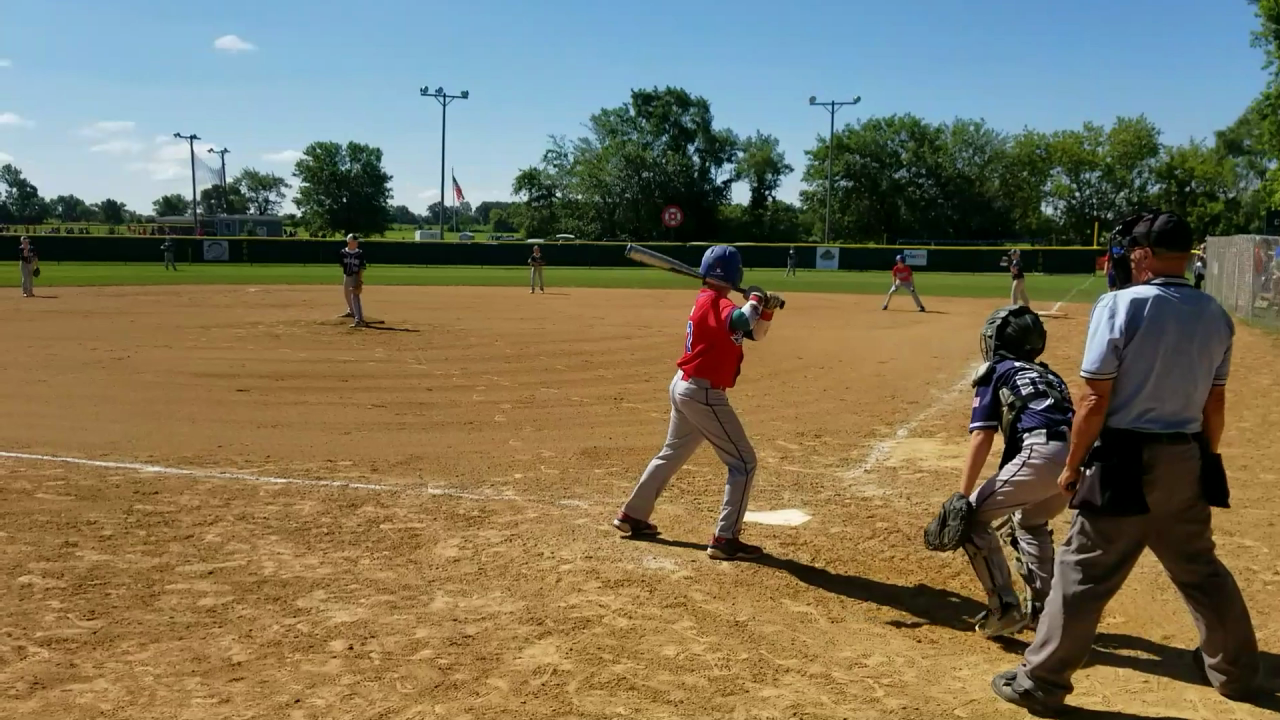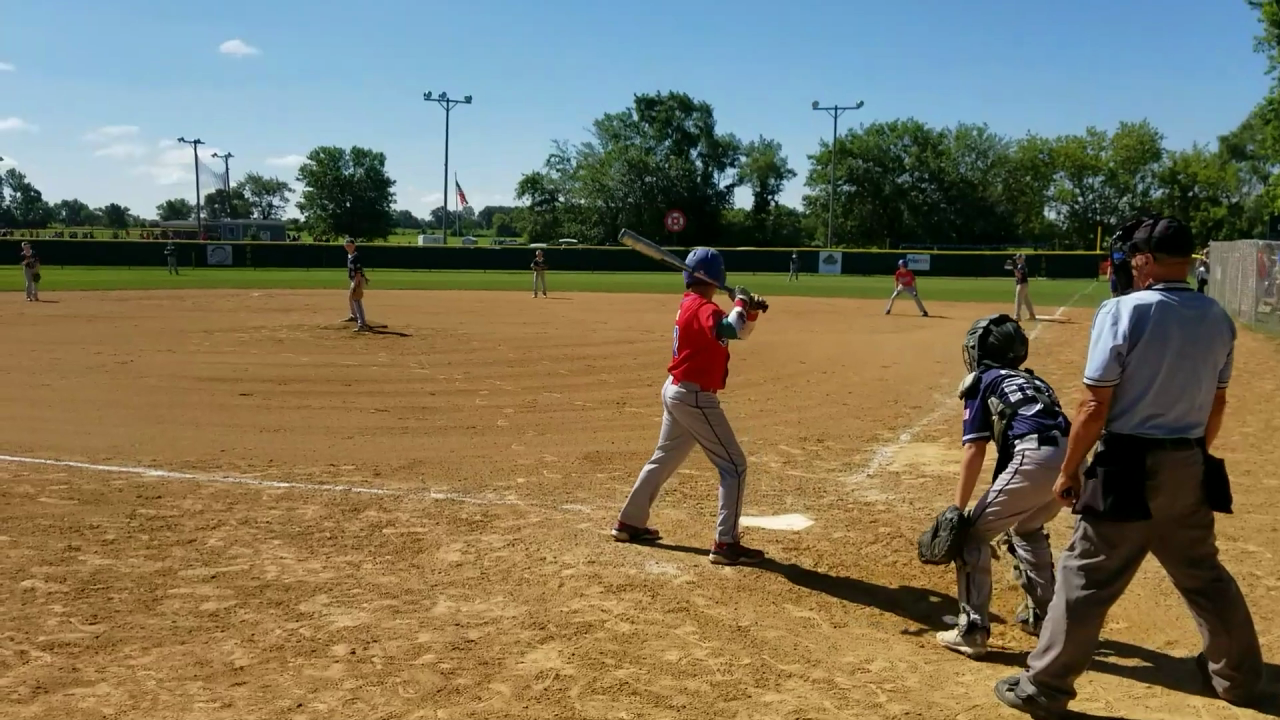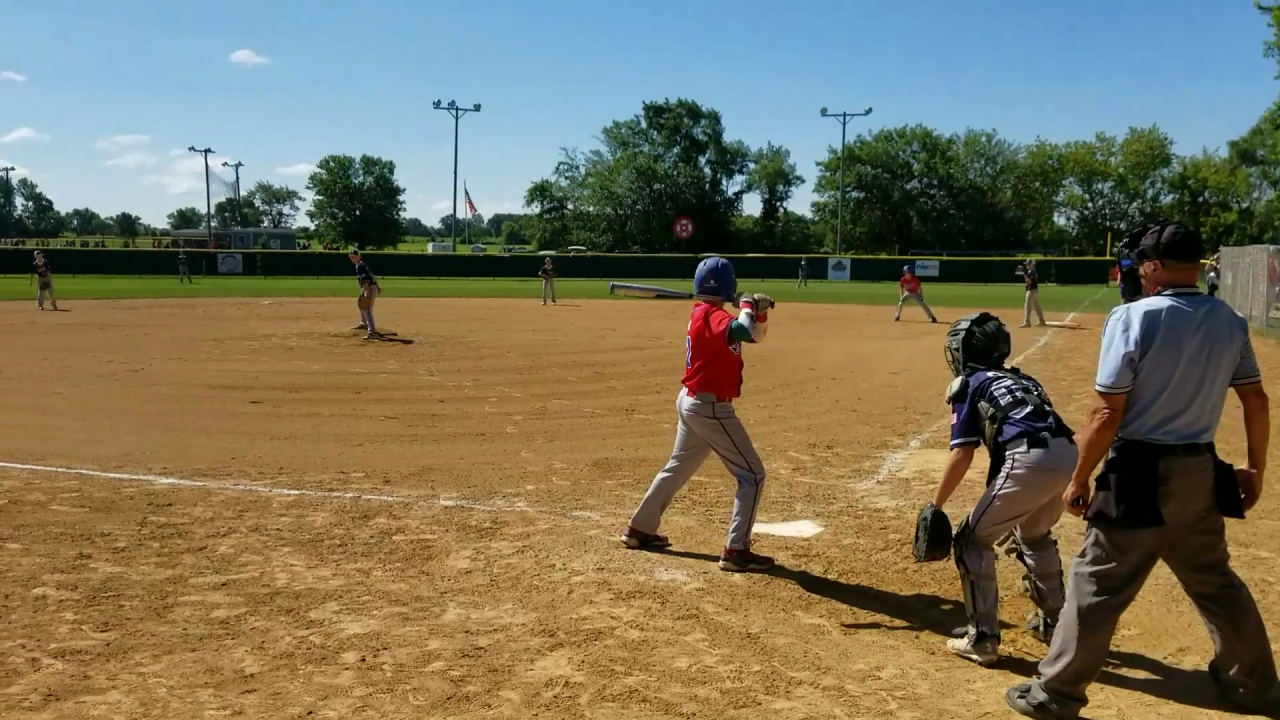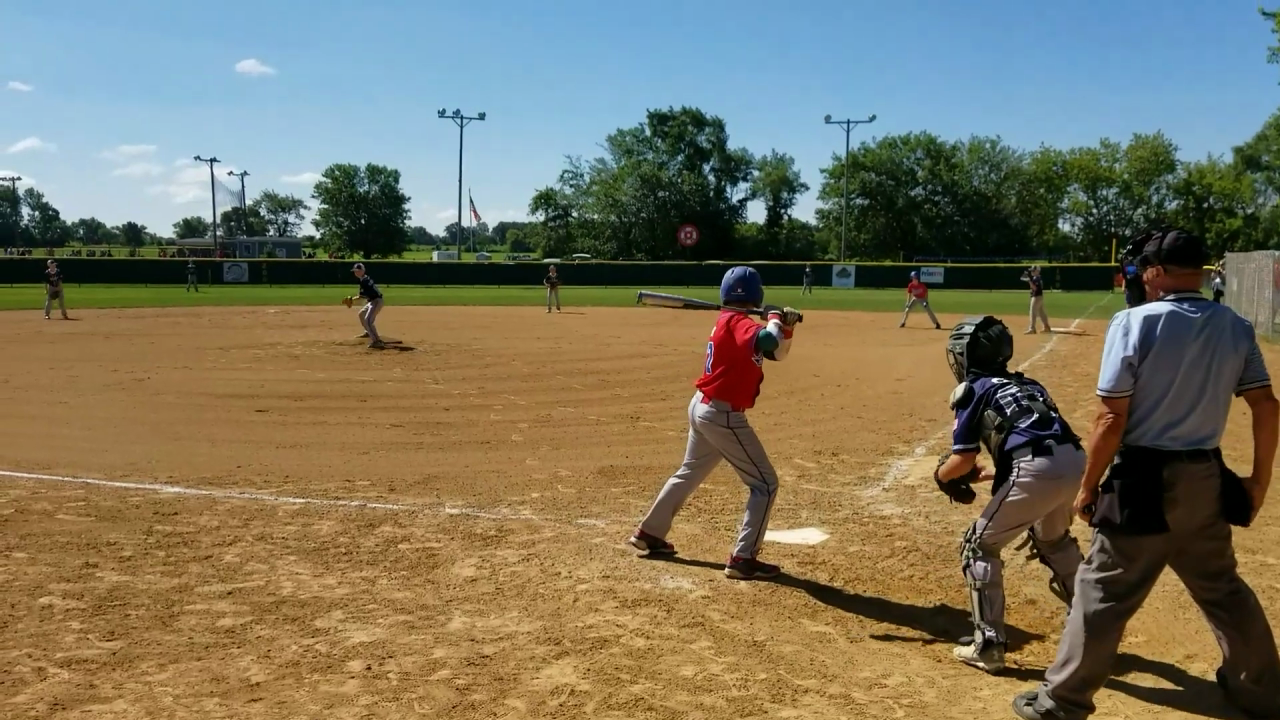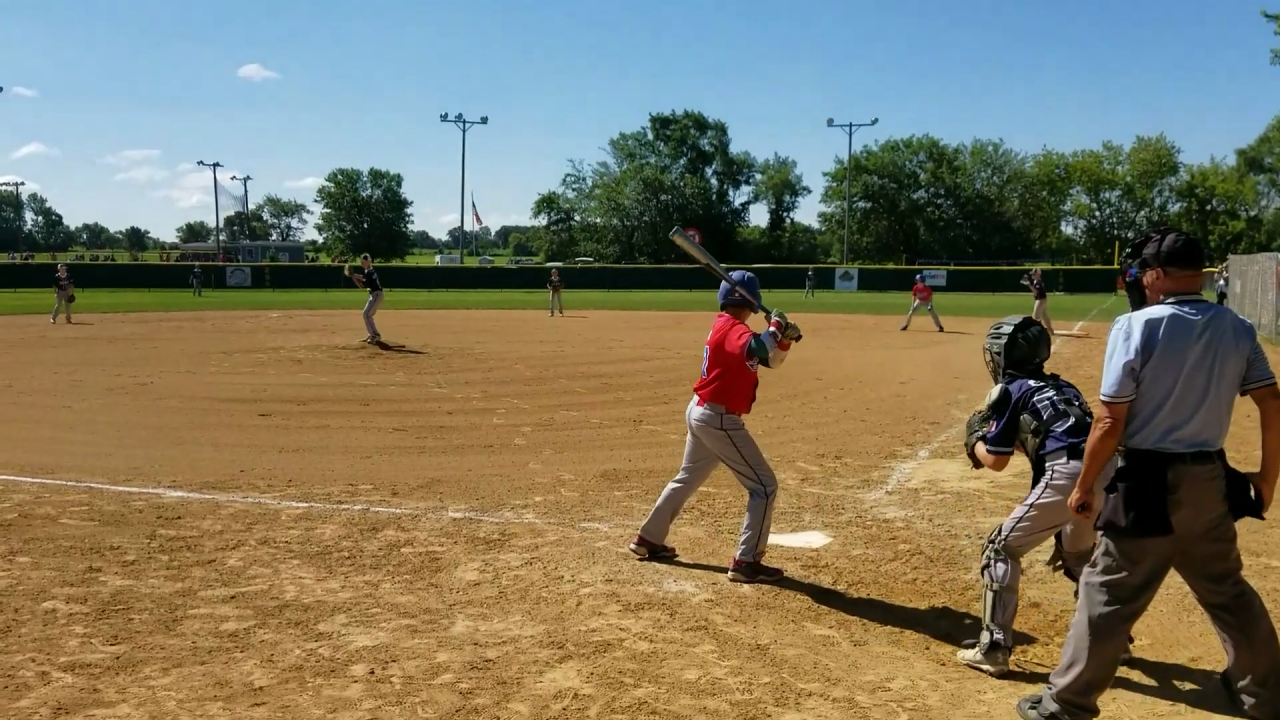
dt=0.3s
person 1, frame 1
left shoulder: (1120, 304)
right shoulder: (1215, 314)
left elbow: (1096, 399)
right elbow: (1215, 402)
left wrist: (1072, 464)
right wrist: (1202, 459)
left hip: (1126, 463)
right hip: (1188, 461)
left knee: (1083, 574)
right knee: (1202, 570)
left ankle: (1039, 683)
right ankle: (1235, 671)
person 1, frame 2
left shoulder: (1123, 311)
right shoulder: (1217, 318)
left elbow: (1096, 406)
right elbow: (1216, 404)
left wrist: (1069, 471)
left hip: (1128, 468)
right hip: (1190, 467)
left knee: (1085, 579)
right knee: (1204, 575)
right ankle: (1239, 676)
person 1, frame 3
left shoulder: (1133, 317)
right shoulder: (1229, 321)
left elbow: (1108, 413)
left wrist: (1079, 480)
left hip: (1140, 474)
right hip: (1201, 472)
left knee: (1096, 586)
right knee: (1215, 581)
person 1, frame 4
left shoulder: (1134, 323)
right shoulder: (1235, 328)
left elbow: (1112, 419)
left wrist: (1089, 485)
left hip: (1145, 480)
right hip: (1206, 479)
left knee: (1103, 592)
right knee: (1223, 588)
person 1, frame 5
left shoulder: (1136, 326)
right shoulder: (1237, 328)
left elbow: (1111, 422)
left wrist: (1084, 486)
left hip: (1149, 484)
right hip: (1212, 481)
left knee: (1107, 595)
right knee: (1228, 591)
person 2, frame 1
left shoulder: (995, 373)
right shoulder: (1049, 376)
left elbow: (981, 437)
left wrist: (961, 496)
left hip: (1042, 453)
left knee: (972, 517)
right knee: (1029, 521)
left ankle: (1004, 609)
right ankle: (1041, 608)
person 2, frame 2
left shoulder: (981, 382)
right shoulder: (1034, 381)
left elbow: (975, 449)
left wrist: (957, 510)
left hip: (1035, 459)
left knee: (972, 532)
right knee: (1025, 527)
left ankle: (972, 630)
right ankle: (1043, 614)
person 2, frame 3
left shoulder: (969, 385)
right shoulder: (1023, 380)
left elbow: (962, 455)
left wrist: (935, 506)
left hip: (1030, 461)
right hip: (1068, 457)
left knee: (972, 539)
right knee: (1034, 535)
left ankle: (982, 639)
right ankle: (1051, 622)
person 2, frame 4
left shoulder: (972, 391)
right shoulder: (1027, 385)
left elbow: (963, 459)
left wrist: (940, 475)
right wrist: (997, 476)
left hip: (1037, 470)
right hip: (1075, 462)
left knee: (979, 546)
right knee: (1053, 538)
left ankle: (988, 645)
person 2, frame 5
left shoulder: (1008, 392)
right shoulder: (1062, 386)
left elbow: (996, 460)
left wrist: (976, 442)
right wrist: (1016, 438)
left hip: (1067, 475)
right hip: (1106, 471)
left knee: (1001, 548)
right knee: (1078, 550)
left ankle: (993, 648)
person 3, frame 1
left shoulder: (708, 301)
right shoulder: (715, 302)
left elbow: (754, 333)
right elbow: (741, 322)
left wrist: (766, 309)
right wrist: (755, 299)
left hip: (683, 387)
right hip: (703, 393)
left knee: (672, 454)
right knee: (743, 462)
left ankle: (632, 515)
right ankle: (725, 539)
person 3, frame 2
left shoulder: (692, 305)
right shoulder: (702, 308)
left elbow: (740, 332)
right elbow: (729, 330)
left wrist: (751, 311)
right wrist: (740, 302)
left hip: (676, 391)
right hip: (694, 397)
left knee: (664, 459)
right knee: (734, 465)
left ankle: (629, 523)
right ankle: (725, 544)
person 3, frame 3
left shoulder: (705, 314)
right shoulder: (712, 315)
left elbow: (755, 335)
right elbow: (742, 330)
left wrist: (759, 312)
right wrist: (747, 306)
left hip: (690, 401)
right hip: (710, 407)
left knee: (677, 467)
right knee: (752, 474)
left ankle: (640, 529)
right ankle: (736, 550)
person 3, frame 4
left shoulder: (729, 322)
right shoulder: (738, 323)
left elbow: (777, 352)
right elbow: (769, 340)
left wrist: (786, 326)
right wrist: (775, 318)
left hip: (702, 408)
right hip: (723, 415)
left knee: (688, 474)
right knee: (765, 483)
left ankle: (648, 533)
right ankle: (742, 559)
person 3, frame 5
left shoulder: (726, 327)
right shoulder: (732, 328)
left elbow: (770, 361)
right elbow: (759, 350)
left wrist: (785, 339)
right wrist: (775, 324)
left hip: (700, 412)
right hip: (719, 419)
left knee: (687, 479)
right knee: (764, 486)
left ankle: (648, 538)
right ankle: (746, 562)
